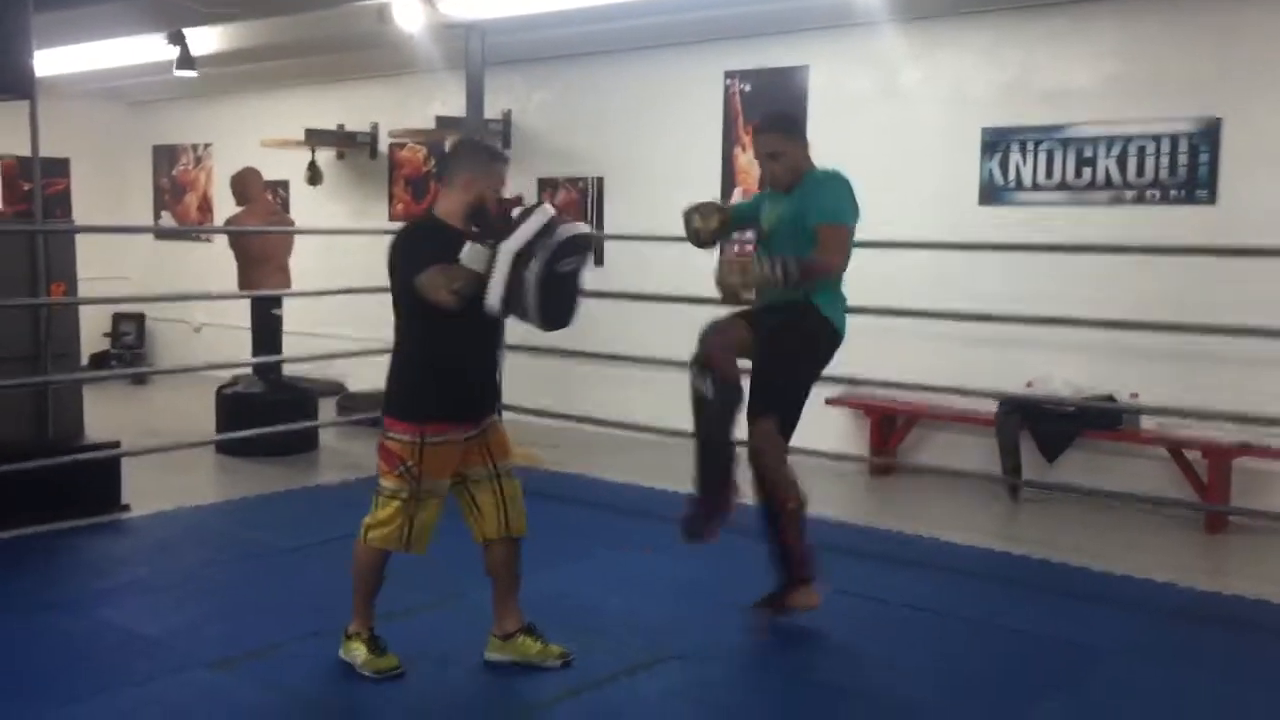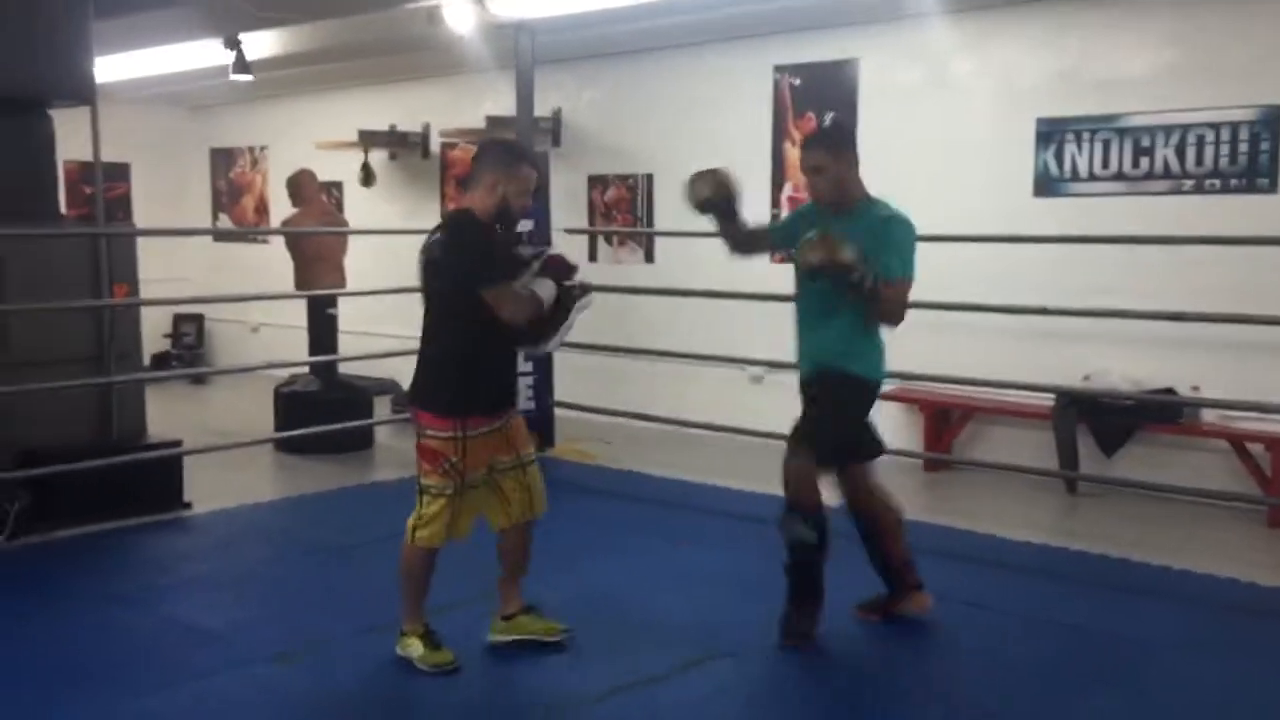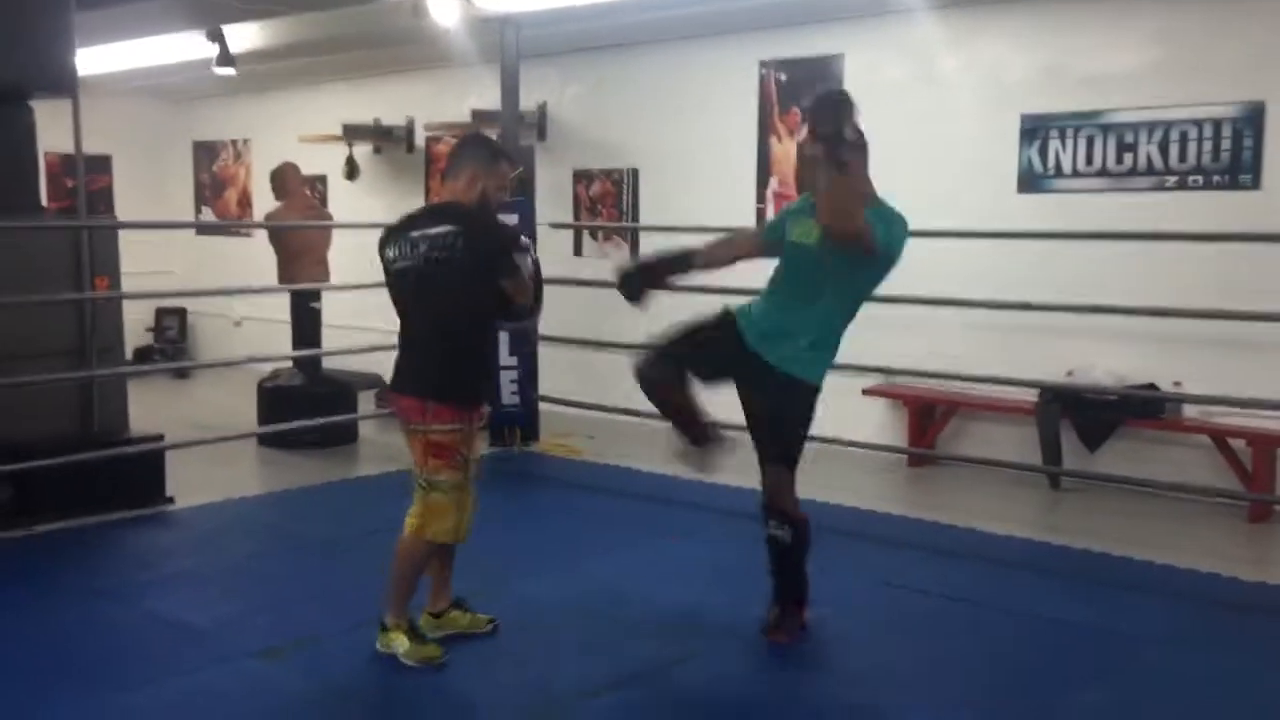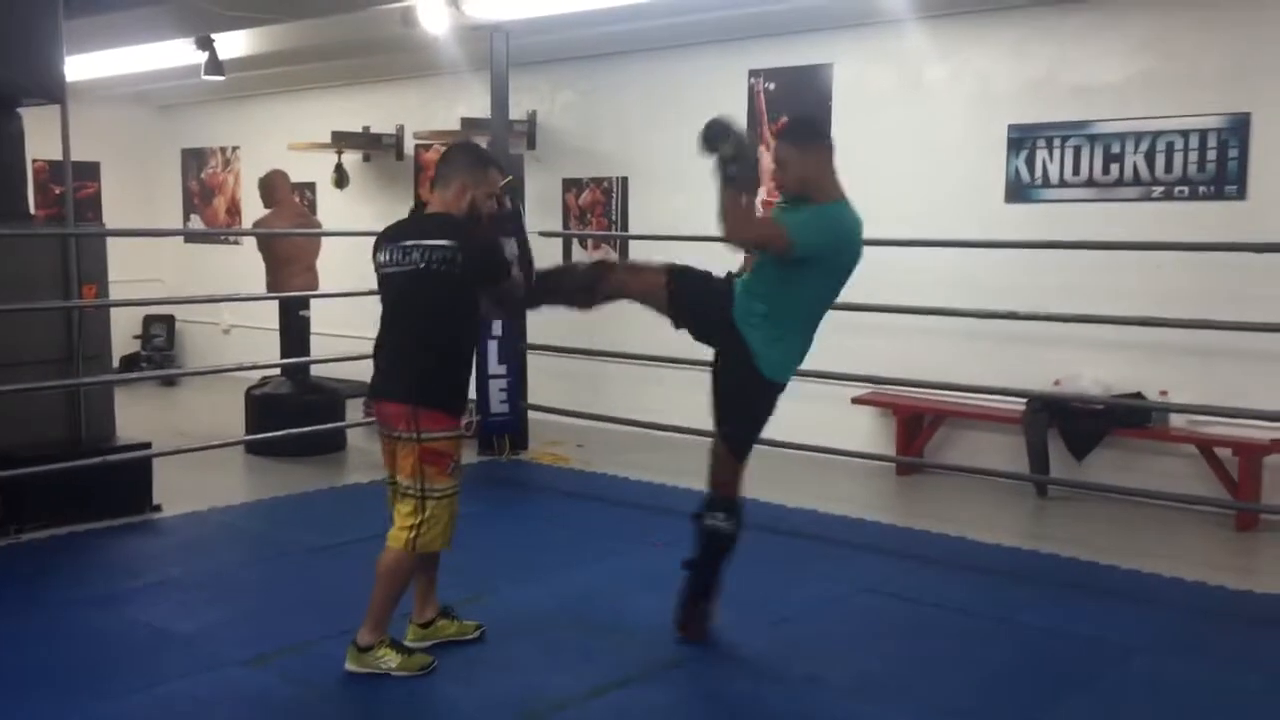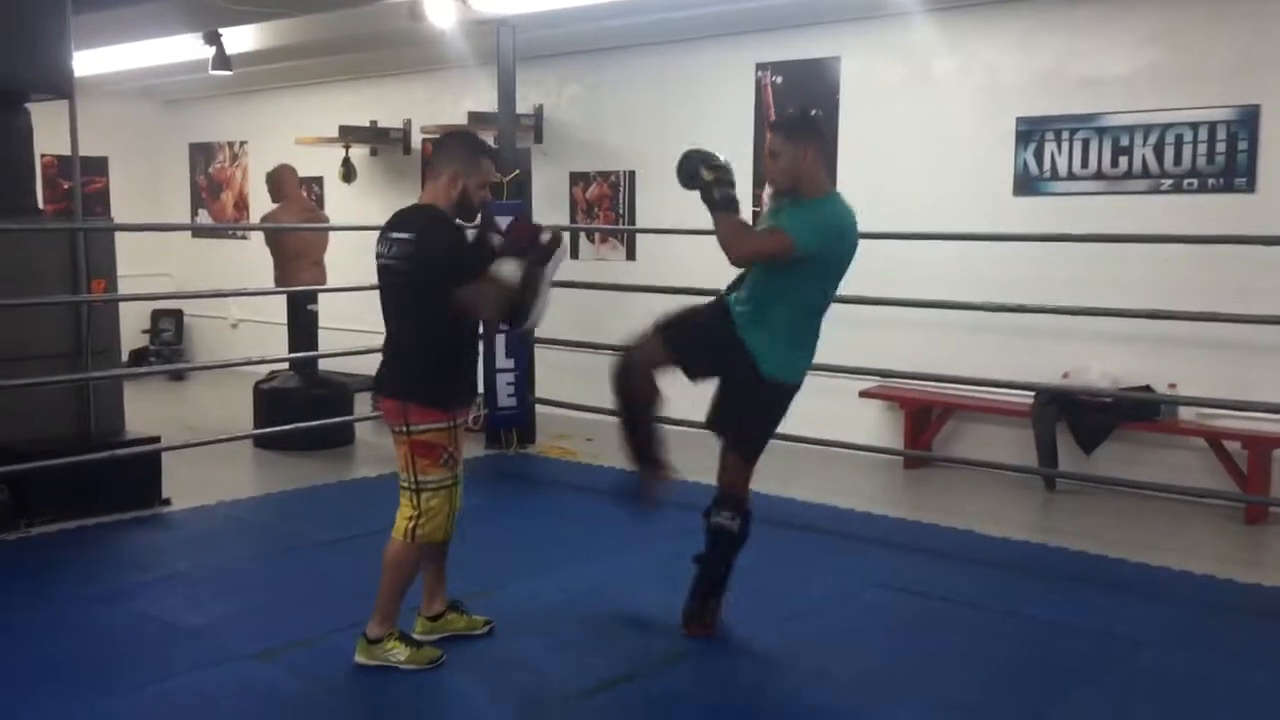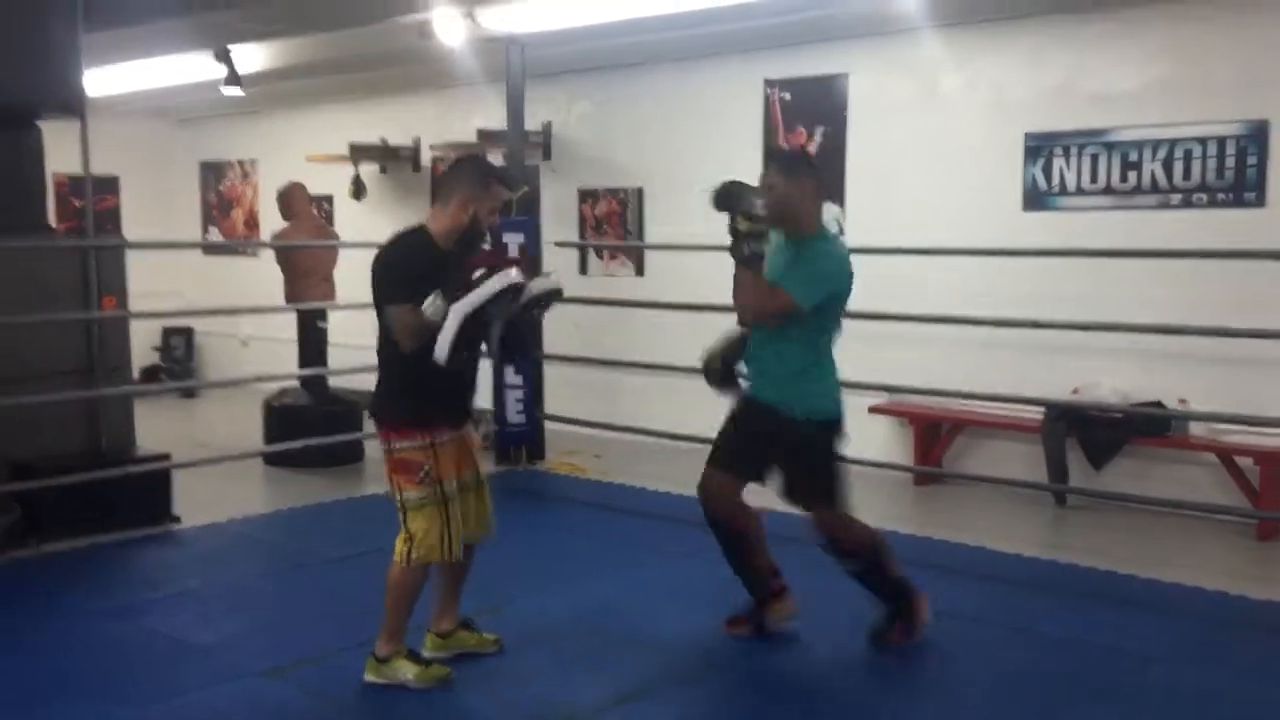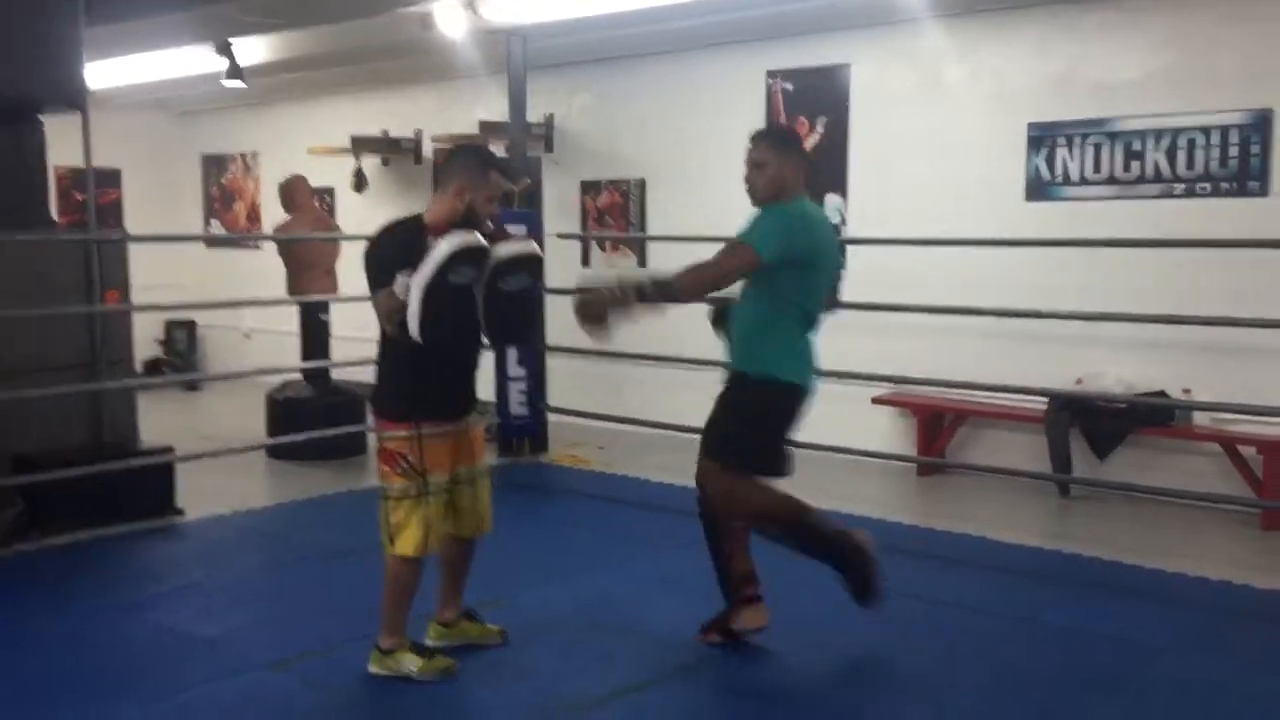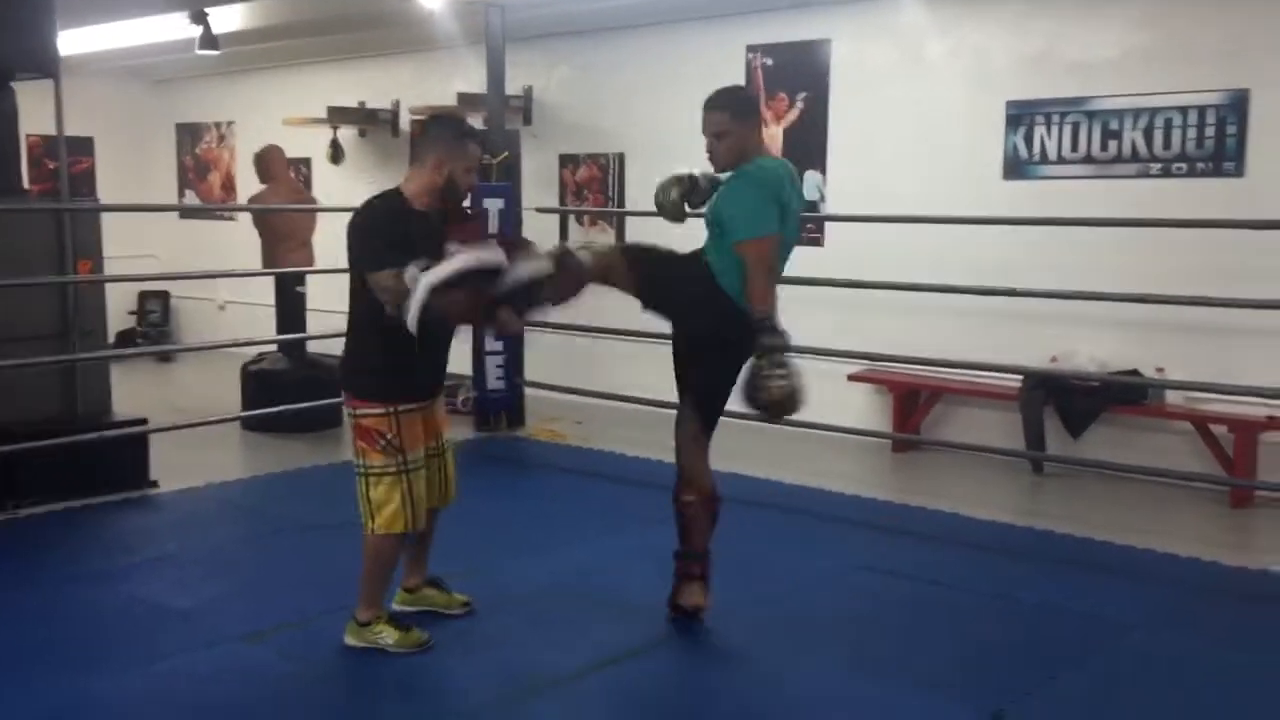
dt=0.2s
person 1, frame 1
left shoulder: (478, 242)
right shoulder: (416, 240)
right elbow: (449, 292)
right wrist: (486, 241)
left hip: (477, 412)
right hip: (420, 417)
left knee: (503, 521)
right knee: (388, 526)
left ankle: (508, 632)
right ankle: (359, 633)
person 1, frame 2
left shoulder: (488, 237)
right shoulder: (464, 237)
left elbow: (531, 321)
right elbow: (514, 311)
left wrist: (551, 288)
right wrist: (550, 279)
left hip: (495, 402)
right hip: (450, 408)
left knee: (520, 505)
right knee: (432, 523)
left ankle: (511, 613)
right ankle: (412, 630)
person 1, frame 3
left shoulder: (399, 235)
right shoulder: (478, 230)
right elbow: (521, 300)
right wrist: (519, 253)
left hip: (424, 384)
right hip: (442, 395)
left knee: (449, 504)
right knee: (434, 513)
left ankle: (440, 608)
right ankle: (395, 624)
person 1, frame 4
left shoulder: (390, 240)
right shoulder: (472, 242)
right elbow: (512, 294)
right wrist: (498, 244)
left hip: (394, 391)
right hip: (428, 402)
left knee: (427, 514)
right knee: (419, 521)
left ankle: (426, 617)
right ankle: (368, 642)
person 1, frame 5
left shoulder: (403, 226)
right shoulder: (441, 235)
right elbow: (488, 304)
left wrist: (492, 245)
right wrist: (518, 254)
left hip: (411, 385)
right hip: (424, 396)
left knee: (439, 506)
right knee: (421, 513)
left ankle: (436, 610)
right ankle: (378, 635)
person 1, frame 6
left shoulder: (452, 256)
right shoulder: (403, 256)
left elbow: (466, 329)
right elbow: (409, 335)
right wrist: (455, 294)
left hip: (452, 416)
right hip: (413, 421)
left knee: (466, 525)
right knee: (422, 537)
left ankle: (446, 628)
right ankle: (386, 654)
person 1, frame 7
left shoulder: (474, 242)
right shoulder: (394, 243)
right elbow: (396, 322)
right wrist: (429, 263)
left hip: (460, 407)
right hip: (409, 414)
left knee: (466, 519)
right knee: (412, 532)
left ankle: (450, 617)
right ankle: (390, 645)
person 1, frame 8
left shoulder: (445, 219)
right shoulder: (377, 219)
left elbow: (460, 302)
right elbow: (399, 302)
right wrist: (449, 256)
left hip: (424, 385)
right hip: (380, 390)
left knee: (430, 492)
right knee: (393, 506)
left ankle: (415, 584)
right ankle: (366, 619)
person 2, frame 1
left shoulder: (830, 187)
right shoulder: (775, 197)
left elbow: (832, 261)
right elbow: (729, 221)
left wrist: (770, 271)
right wrist: (710, 218)
left hip: (807, 318)
right hip: (781, 324)
left knee: (716, 340)
right knee: (765, 445)
left ankle: (716, 488)
right ankle: (798, 579)
person 2, frame 2
left shoulder: (889, 227)
right shoulder: (809, 217)
left elbow: (892, 311)
right elbow: (750, 242)
left wrist: (853, 270)
right wrist: (722, 210)
left hip: (848, 371)
right hip: (818, 366)
left knee: (798, 471)
right knee: (857, 483)
left ankle: (805, 602)
right ankle: (907, 590)
person 2, frame 3
left shoulder: (887, 226)
right shoulder: (803, 210)
left elbow: (841, 225)
right elbow: (742, 245)
left wrist: (839, 147)
right wrist: (670, 263)
left hip: (794, 365)
right hip: (748, 329)
left knee: (776, 484)
right knee: (654, 371)
left ankle: (791, 604)
right ankle: (700, 437)
person 2, frame 4
left shoulder: (836, 226)
right shoulder: (798, 210)
left elbow: (743, 235)
left wrist: (733, 173)
left hip: (760, 354)
right hip: (732, 309)
left knee: (725, 476)
right knee: (619, 277)
left ankle: (699, 597)
right ankle: (531, 289)
person 2, frame 5
left shoulder: (828, 220)
right shoulder: (791, 203)
left elbow: (744, 250)
left wrist: (716, 193)
left hip: (770, 361)
right hip: (734, 320)
left knee: (732, 479)
right knee: (634, 363)
left ankle: (708, 594)
right ankle: (650, 467)
person 2, frame 6
left shoulder: (827, 259)
right shoulder: (782, 245)
left elbow: (754, 310)
left wrist: (747, 246)
right wrist: (737, 345)
left hip: (806, 409)
right hip: (763, 397)
left knee: (831, 524)
right knee: (714, 494)
left ankle: (905, 603)
right ankle: (772, 598)
person 2, frame 7
left shoulder: (787, 222)
right shoulder: (810, 227)
left elbow: (713, 275)
right elbow: (819, 304)
left wrist: (628, 291)
right wrist: (742, 318)
left hip: (769, 374)
right hip: (765, 372)
left knee: (729, 489)
right knee: (713, 482)
left ankle: (844, 551)
right ankle: (744, 602)
person 2, frame 8
left shoulder: (752, 183)
right shoulder: (777, 176)
left elbow: (758, 267)
left wrist: (770, 346)
right wrist: (698, 186)
left hip: (713, 299)
right hip: (728, 322)
left knee: (596, 259)
right knee: (690, 442)
right ankle: (692, 578)
person 3, frame 1
left shoulder: (238, 223)
right shoulder: (284, 219)
left elbow: (244, 257)
right elbow: (281, 257)
left hip: (260, 291)
right hip: (280, 287)
left knee: (264, 352)
person 3, frame 2
left shoulder: (295, 224)
right shoulder: (338, 219)
left hip: (316, 290)
right hip: (334, 285)
left knee: (320, 349)
left ankle: (323, 384)
right ankle: (327, 382)
person 3, frame 3
left shoulder: (277, 218)
right shoulder: (322, 213)
left elbow: (286, 252)
left hip: (299, 283)
right hip: (318, 279)
left knee: (304, 344)
left ankle: (307, 380)
right ankle: (311, 379)
person 3, frame 4
left shoulder: (265, 225)
right shoulder: (312, 221)
left elbow: (273, 259)
right elbow: (309, 258)
left hip: (287, 292)
right hip: (307, 288)
left knee: (292, 353)
person 3, frame 5
left shoulder: (273, 220)
right shoulder: (319, 216)
left elbow: (280, 254)
right elbow: (317, 253)
left hip: (295, 286)
right hip: (315, 282)
left knee: (300, 347)
person 3, frame 6
left shoulder: (285, 238)
right shoulder: (329, 233)
left elbow: (291, 269)
left hip: (305, 304)
right hip: (324, 299)
left knee: (311, 364)
left ankle: (314, 400)
right ankle: (319, 400)
person 3, frame 7
left shoulder: (287, 231)
right shoulder: (330, 225)
left elbow: (294, 264)
left hip: (308, 296)
right hip: (326, 292)
left knee: (313, 355)
left ankle: (316, 391)
right ankle: (320, 388)
person 3, frame 8
left shoulder: (262, 201)
right shoulder: (306, 197)
left elbow: (268, 234)
right elbow: (304, 234)
left hip: (283, 267)
right hip: (303, 264)
left knee: (289, 328)
